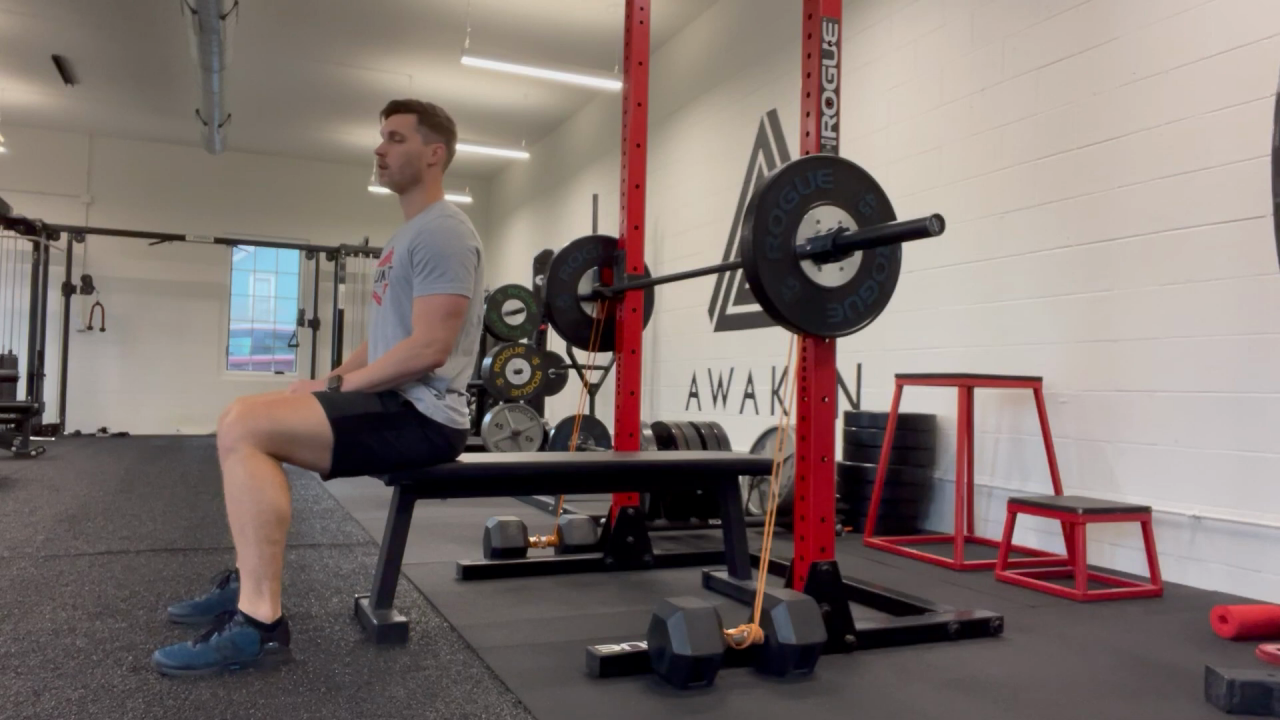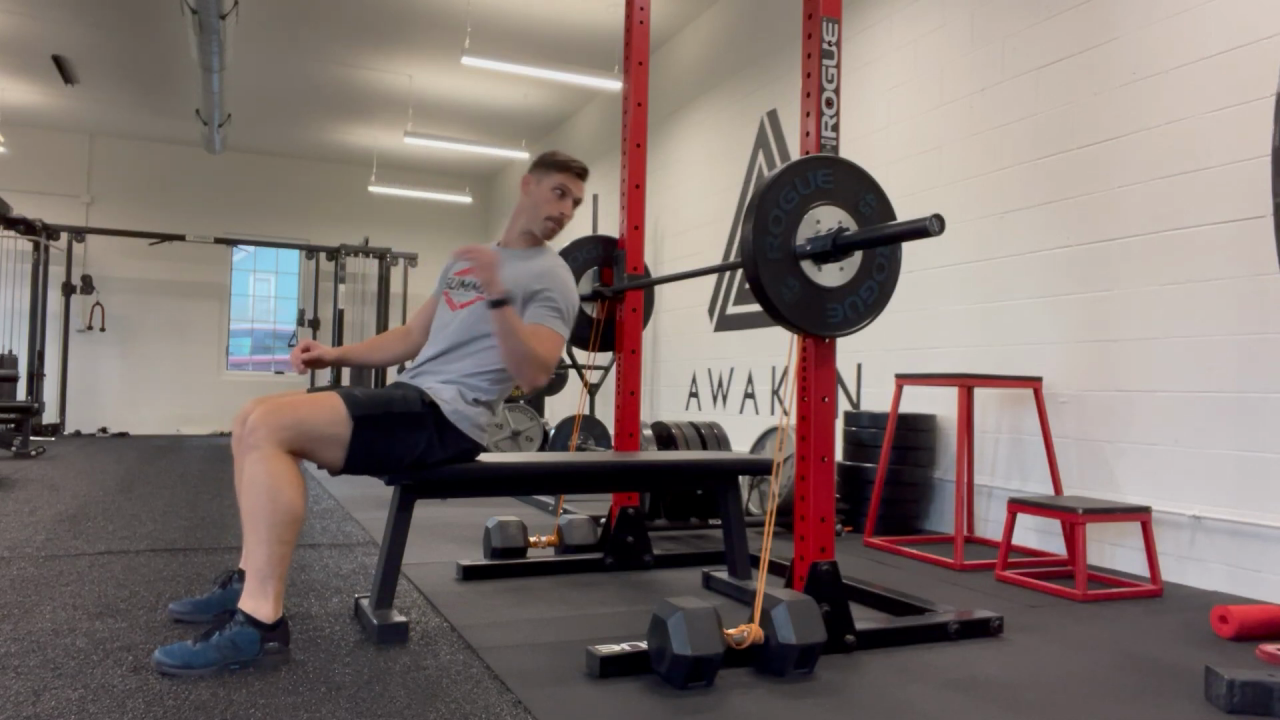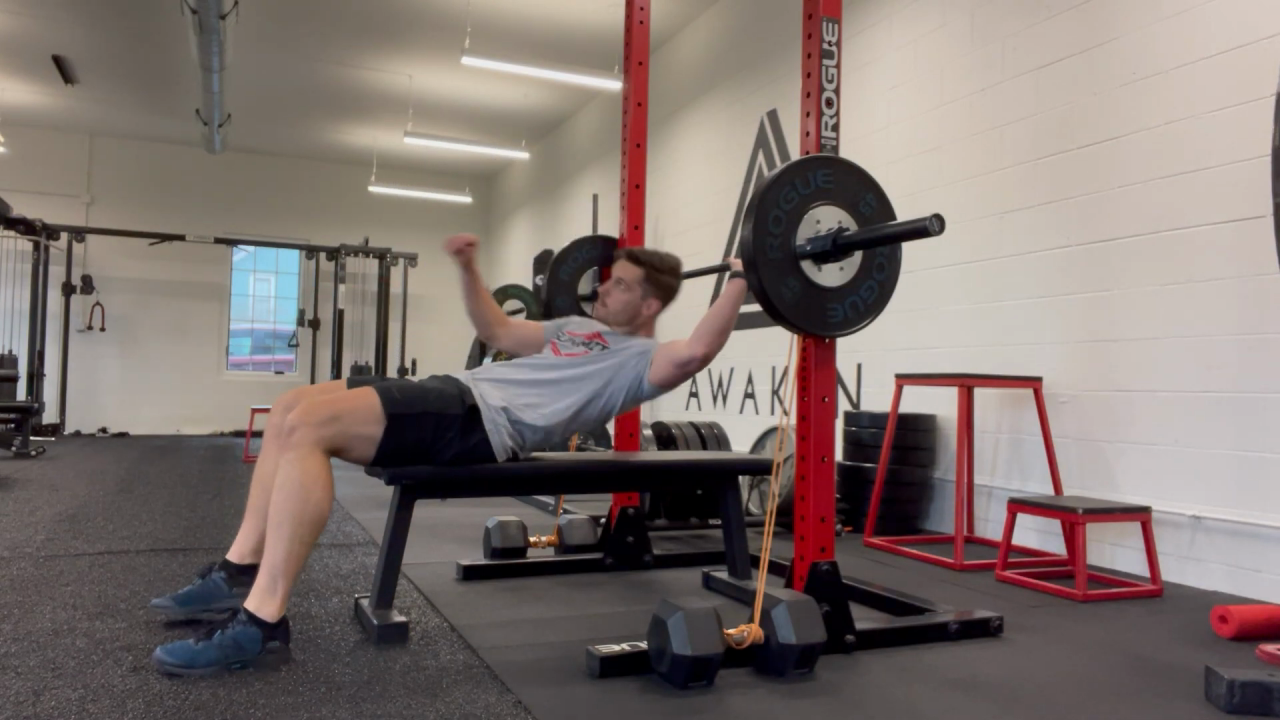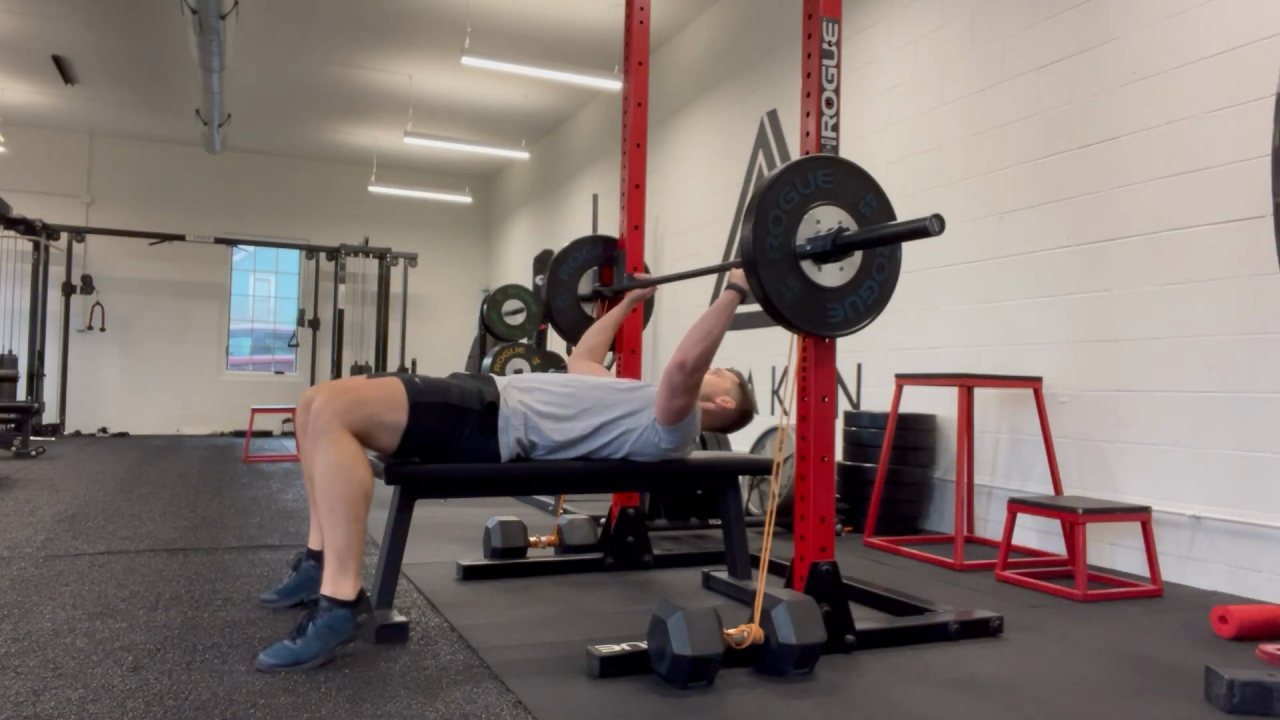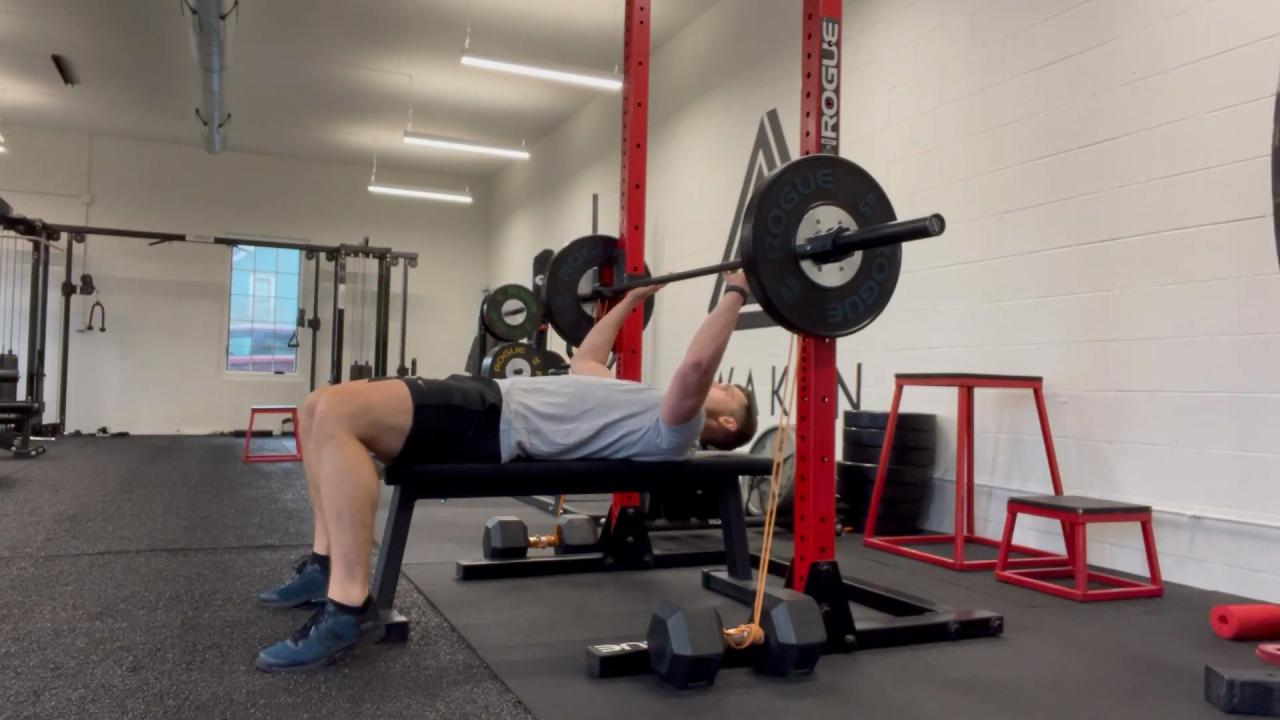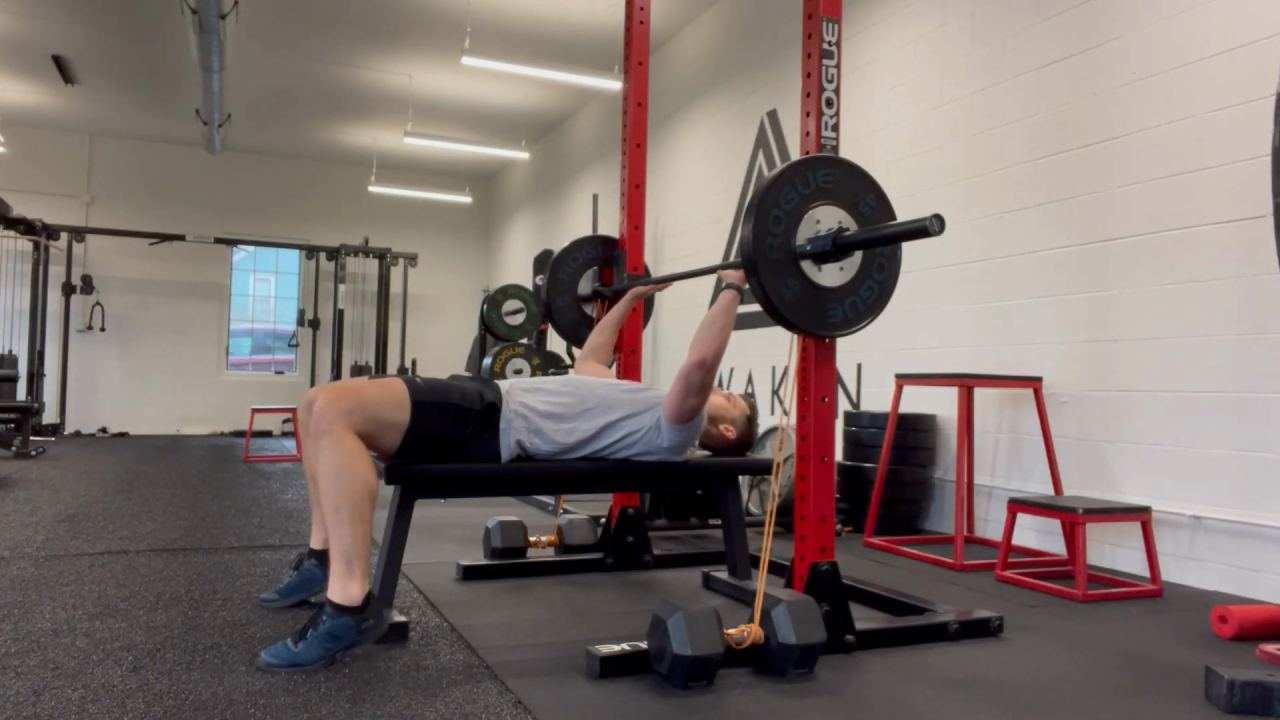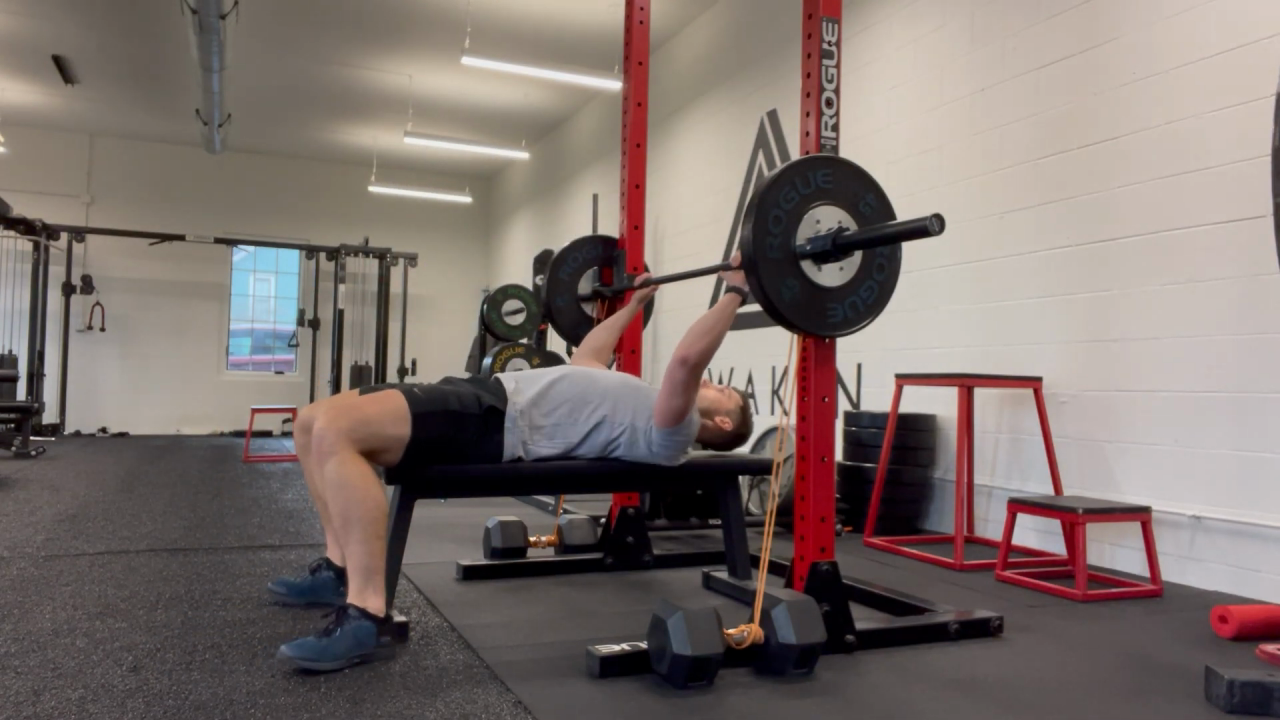
dt=0.7s
person 1, frame 1
left shoulder: (444, 232)
right shoulder: (410, 234)
left elbow: (429, 349)
left wrist: (337, 387)
right wrist: (332, 381)
left hip: (422, 417)
right hip: (398, 405)
left knee: (243, 427)
right knee: (245, 424)
left ankle: (260, 622)
right ankle: (246, 582)
person 1, frame 2
left shoulder: (550, 279)
right shoulder: (469, 260)
left elbow: (533, 373)
left wrist: (499, 298)
right wrist: (337, 353)
left hip: (443, 420)
right hip: (413, 399)
left knee: (264, 424)
right knee: (256, 423)
left ankle: (260, 622)
right ankle: (251, 580)
person 1, frame 3
left shoulder: (644, 359)
right shoulder: (581, 328)
left elbow: (694, 350)
right elbow: (495, 329)
left wrist: (738, 280)
right wrist: (469, 267)
left hip: (478, 424)
right hip: (461, 394)
left knee: (307, 425)
right knee: (293, 406)
left ankle: (260, 622)
right ankle: (241, 567)
person 1, frame 4
left shoulder: (674, 427)
right shoulder: (634, 402)
left elbow: (681, 364)
right elbow: (580, 359)
left wrist: (734, 291)
right wrist: (628, 302)
left hip: (496, 426)
right hip: (489, 398)
left knee: (332, 411)
right knee: (317, 403)
left ankle: (340, 601)
right ankle: (322, 559)
person 1, frame 5
left shoulder: (675, 431)
right shoulder: (643, 405)
left elbow: (696, 364)
right elbow: (585, 358)
left wrist: (735, 293)
right wrist: (630, 299)
left hip: (498, 429)
right hip: (491, 402)
left knee: (337, 416)
right knee: (320, 408)
left ankle: (349, 608)
right ankle: (329, 563)
person 1, frame 6
left shoulder: (675, 432)
right shoulder: (643, 408)
left elbow: (698, 363)
right elbow: (588, 361)
left wrist: (732, 290)
right wrist: (629, 298)
left hip: (497, 428)
right hip: (491, 402)
left knee: (335, 412)
right knee: (321, 405)
left ankle: (349, 605)
right ankle: (324, 557)
person 1, frame 7
left shoulder: (669, 435)
right shoulder: (642, 406)
left elbow: (687, 360)
right elbow: (585, 357)
left wrist: (734, 293)
right wrist: (633, 304)
left hip: (496, 426)
left knee: (333, 431)
right knee: (314, 423)
left ankle: (366, 617)
right ankle: (342, 568)
